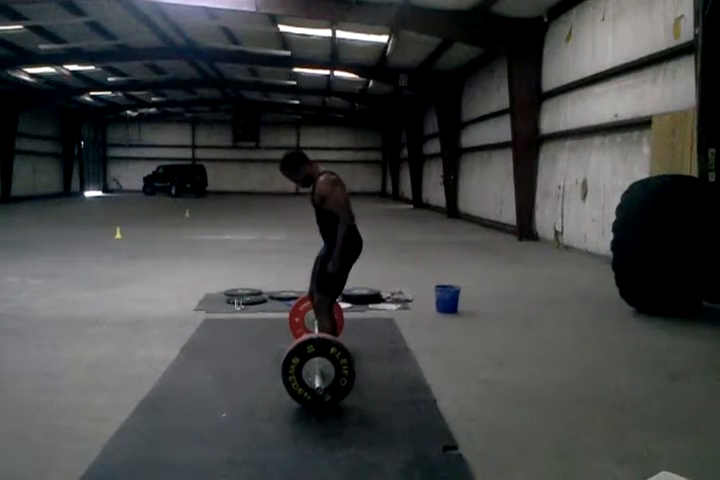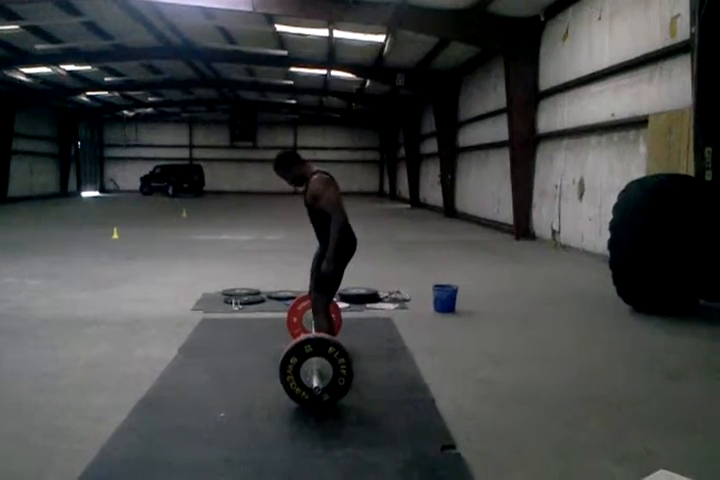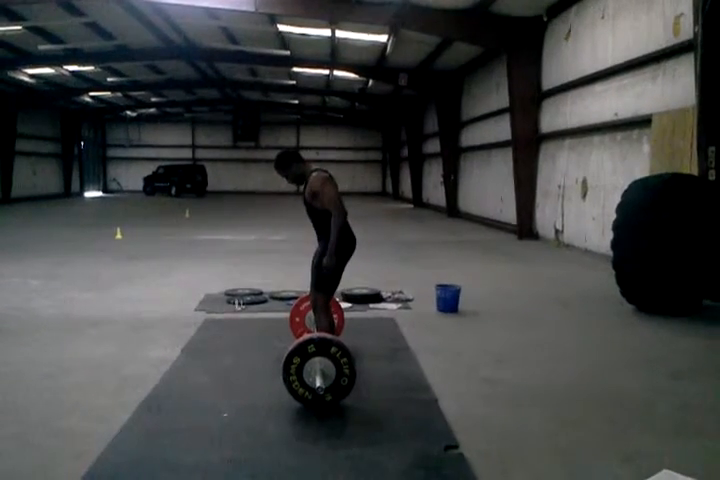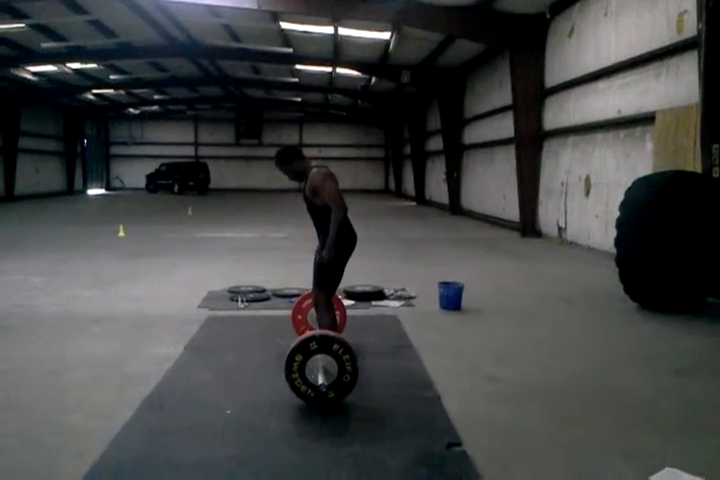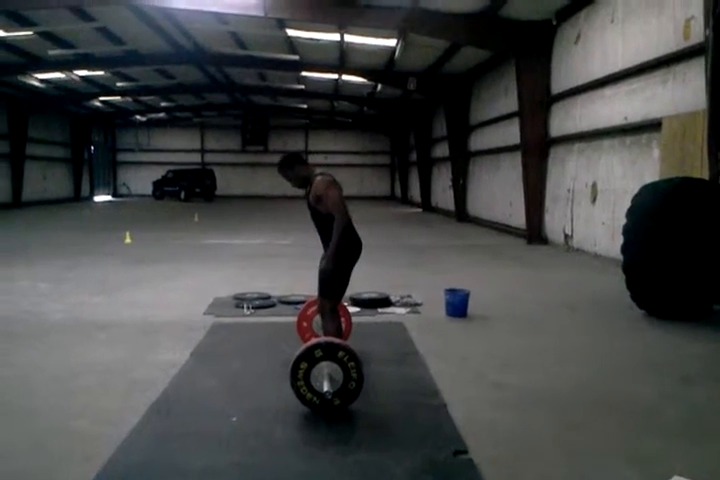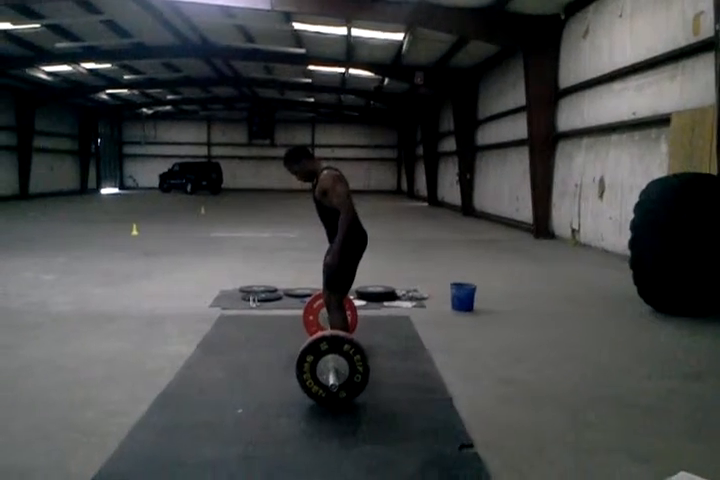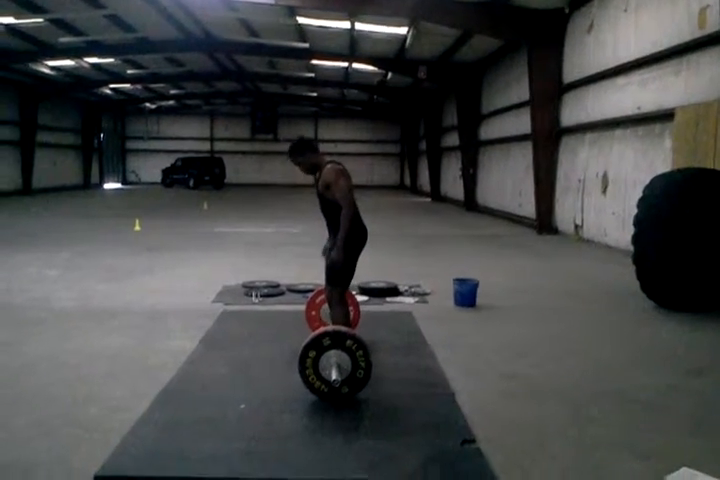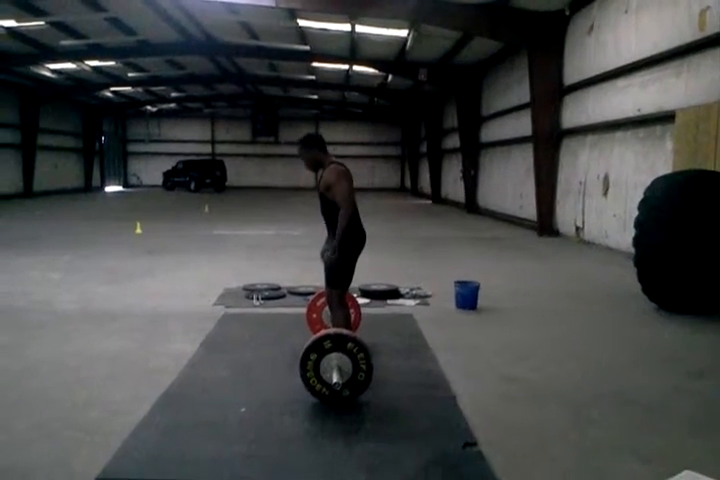
dt=0.2s
person 1, frame 1
left shoulder: (326, 183)
right shoulder: (320, 182)
left elbow: (346, 218)
left wrist: (336, 258)
left hip: (342, 247)
right hip: (333, 244)
left knee: (322, 303)
right knee: (314, 296)
person 1, frame 2
left shoulder: (319, 182)
right shoulder: (314, 181)
left elbow: (339, 217)
left wrist: (330, 258)
left hip: (337, 246)
right hip: (329, 243)
left knee: (319, 303)
right knee: (315, 298)
person 1, frame 3
left shoulder: (318, 180)
right shoulder: (312, 181)
left elbow: (339, 213)
left wrist: (331, 253)
left hip: (336, 245)
right hip: (328, 242)
left knee: (319, 303)
right knee: (316, 299)
person 1, frame 4
left shoulder: (318, 176)
right shoulder: (311, 178)
left elbow: (339, 208)
left wrist: (329, 247)
left hip: (337, 242)
right hip: (330, 241)
left knee: (322, 300)
right knee: (319, 298)
person 1, frame 5
left shoulder: (322, 183)
right shoulder: (314, 185)
left elbow: (342, 217)
left wrist: (330, 256)
right wrist: (329, 254)
left hip: (342, 249)
right hip: (336, 249)
left knee: (327, 307)
right knee: (325, 305)
person 1, frame 6
left shoulder: (329, 178)
right shoulder: (321, 179)
left elbow: (347, 212)
left wrist: (335, 251)
right wrist: (334, 248)
left hip: (348, 243)
right hip: (342, 242)
left knee: (334, 301)
right knee: (330, 298)
person 1, frame 7
left shoulder: (332, 171)
right shoulder: (323, 173)
left elbow: (348, 208)
left wrist: (340, 246)
right wrist: (331, 241)
left hip: (348, 238)
right hip: (341, 237)
left knee: (335, 296)
right knee: (334, 295)
person 1, frame 8
left shoulder: (334, 172)
right shoulder: (326, 172)
left elbow: (347, 209)
left wrist: (335, 246)
right wrist: (330, 243)
left hip: (347, 240)
right hip: (342, 239)
left knee: (335, 298)
right knee: (335, 297)
